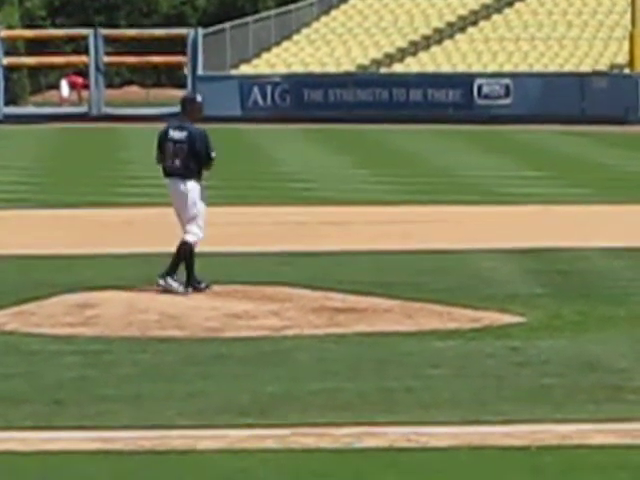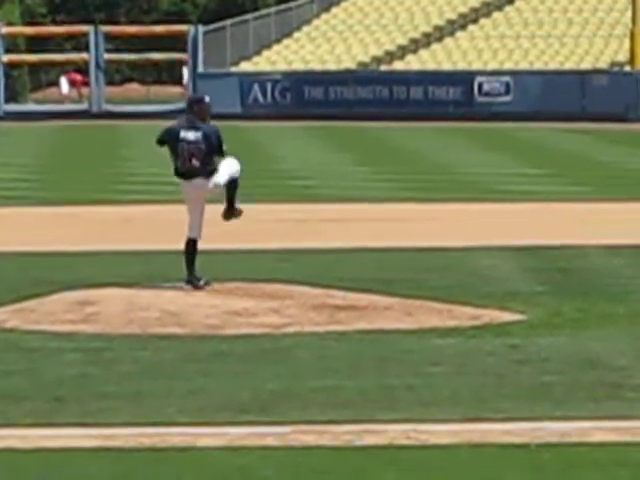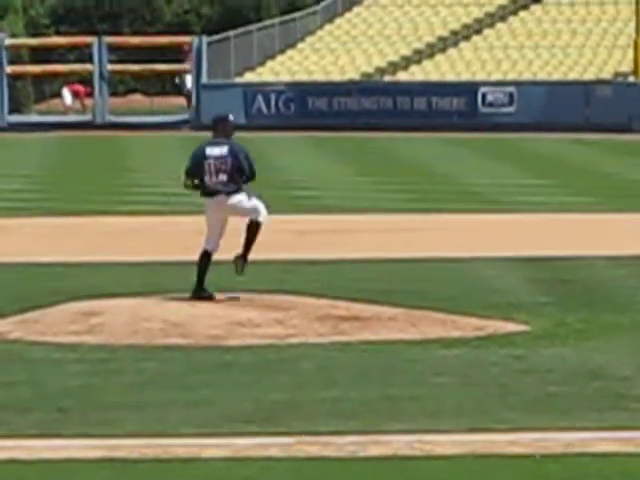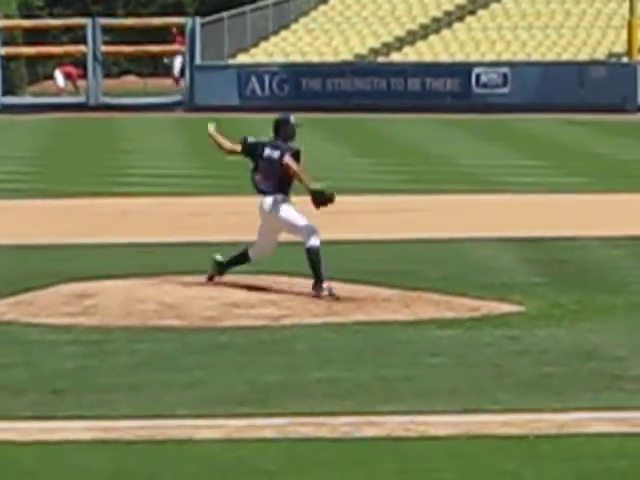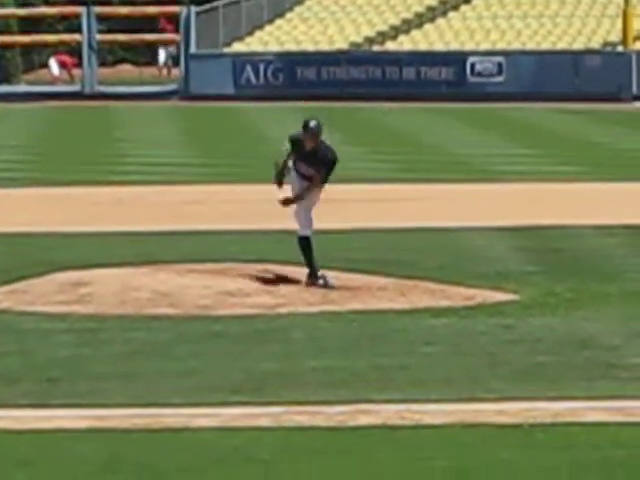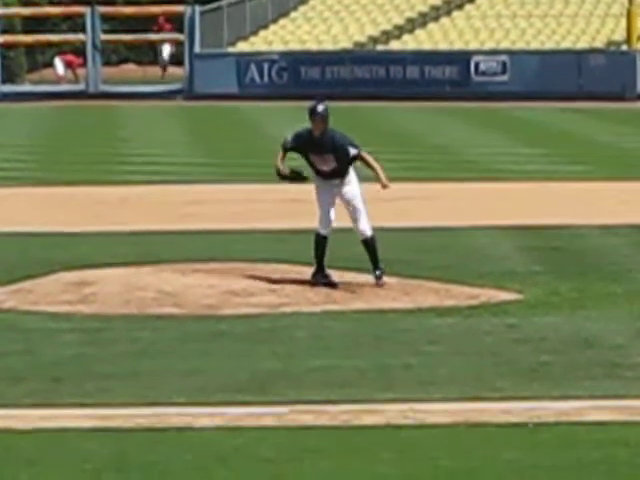
dt=0.4s
person 1, frame 1
left shoulder: (167, 129)
right shoulder: (197, 133)
left elbow: (159, 159)
right elbow: (208, 165)
right wrist: (200, 163)
left hip: (173, 183)
right hip: (189, 184)
left knee: (190, 230)
right knee: (193, 232)
left ankle: (191, 279)
right ankle: (168, 275)
person 1, frame 2
left shoulder: (174, 130)
right shoulder: (210, 130)
left elbow: (160, 141)
right elbow: (220, 155)
left hip: (188, 185)
right hip: (210, 181)
left knee: (194, 230)
right knee: (232, 163)
left ankle: (191, 275)
right ankle: (230, 208)
person 1, frame 3
left shoulder: (200, 151)
right shoulder: (236, 148)
left elbow: (187, 183)
right elbow: (251, 176)
left hip: (212, 203)
right hip: (235, 200)
left knee: (210, 243)
right knee: (260, 211)
left ankle: (199, 288)
right ankle: (243, 256)
person 1, frame 4
left shoulder: (260, 146)
right shoulder: (289, 150)
left elbow: (229, 148)
right elbow: (288, 164)
left wrist: (213, 133)
right wrist: (311, 188)
left hip: (266, 204)
right hip: (277, 203)
left knee: (260, 249)
right knee: (311, 234)
left ankle: (222, 266)
right ankle: (319, 284)
person 1, frame 5
left shoulder: (327, 155)
right shoulder: (296, 140)
left elbow: (318, 183)
left wrist: (295, 198)
right wrist: (285, 163)
left hip: (314, 185)
right hip: (298, 178)
left knee: (302, 212)
right knee: (304, 226)
right ankle: (313, 273)
person 1, frame 6
left shoulder: (337, 139)
right shoulder: (302, 138)
left elbow: (361, 155)
right elbow: (285, 146)
left wrist: (380, 173)
right wrist: (279, 163)
left hip: (345, 180)
right hip: (324, 183)
left knee: (363, 227)
right knee: (325, 224)
left ankle: (377, 269)
right ankle: (319, 272)
